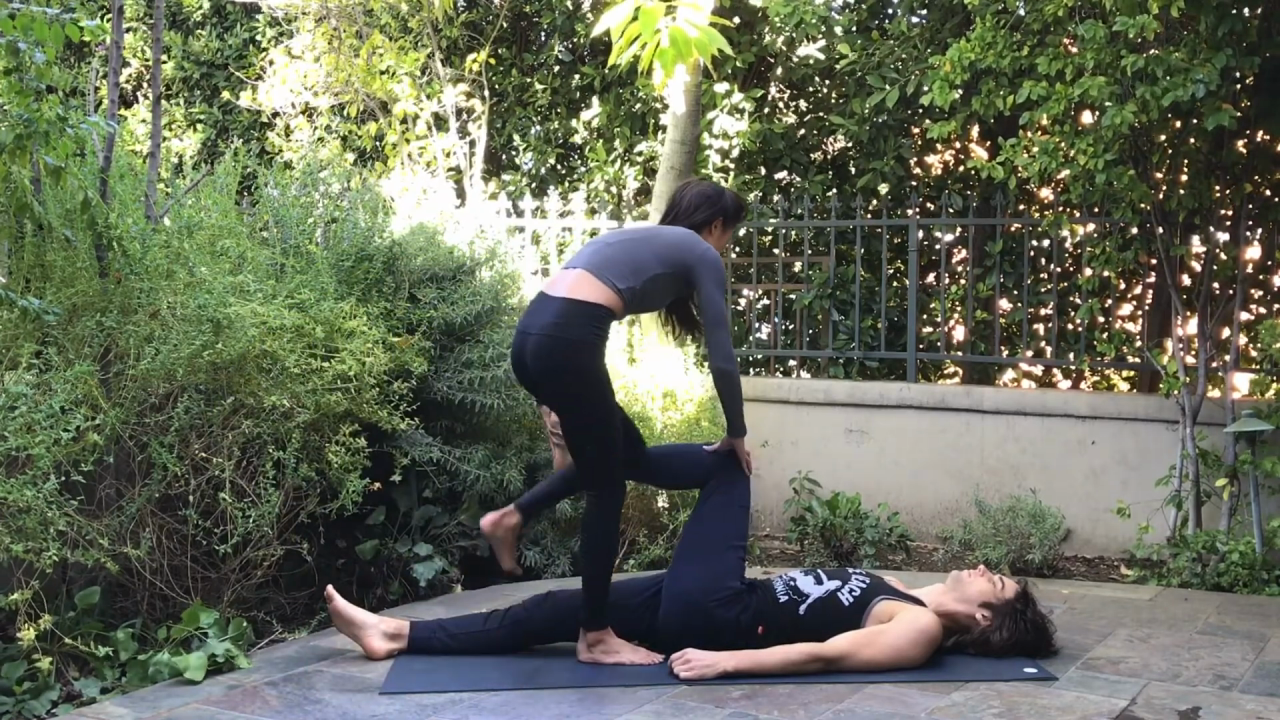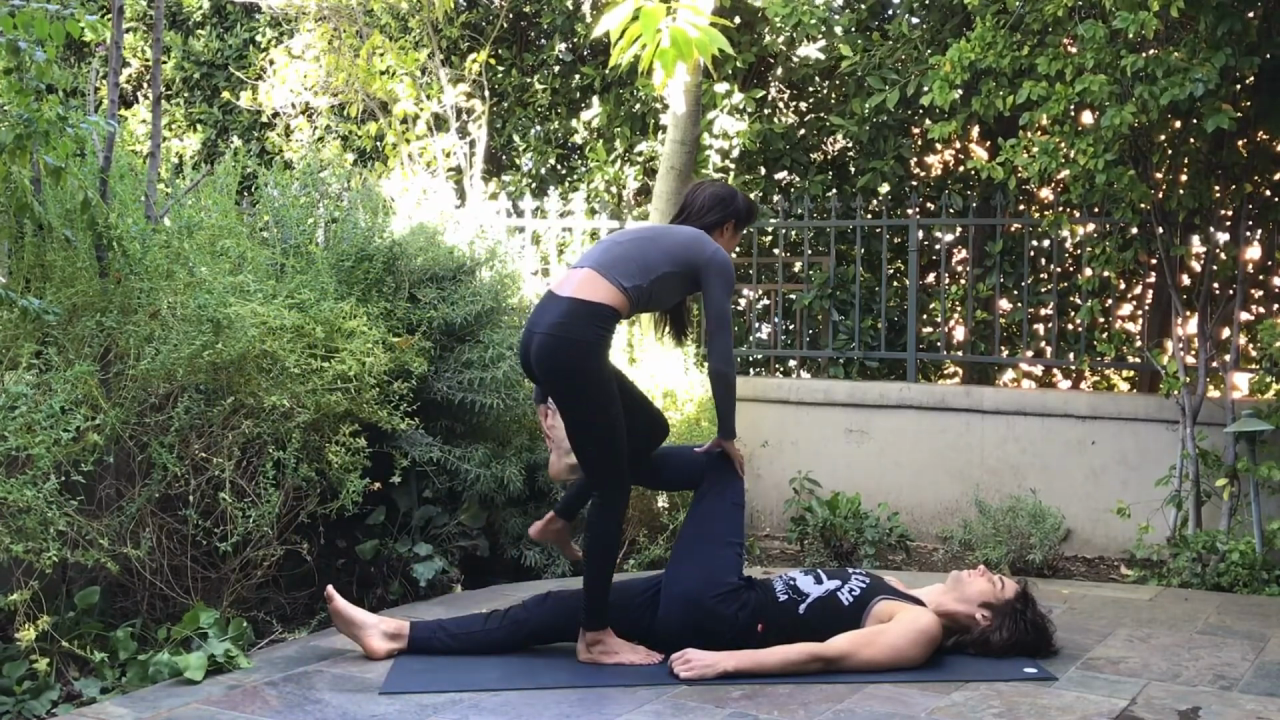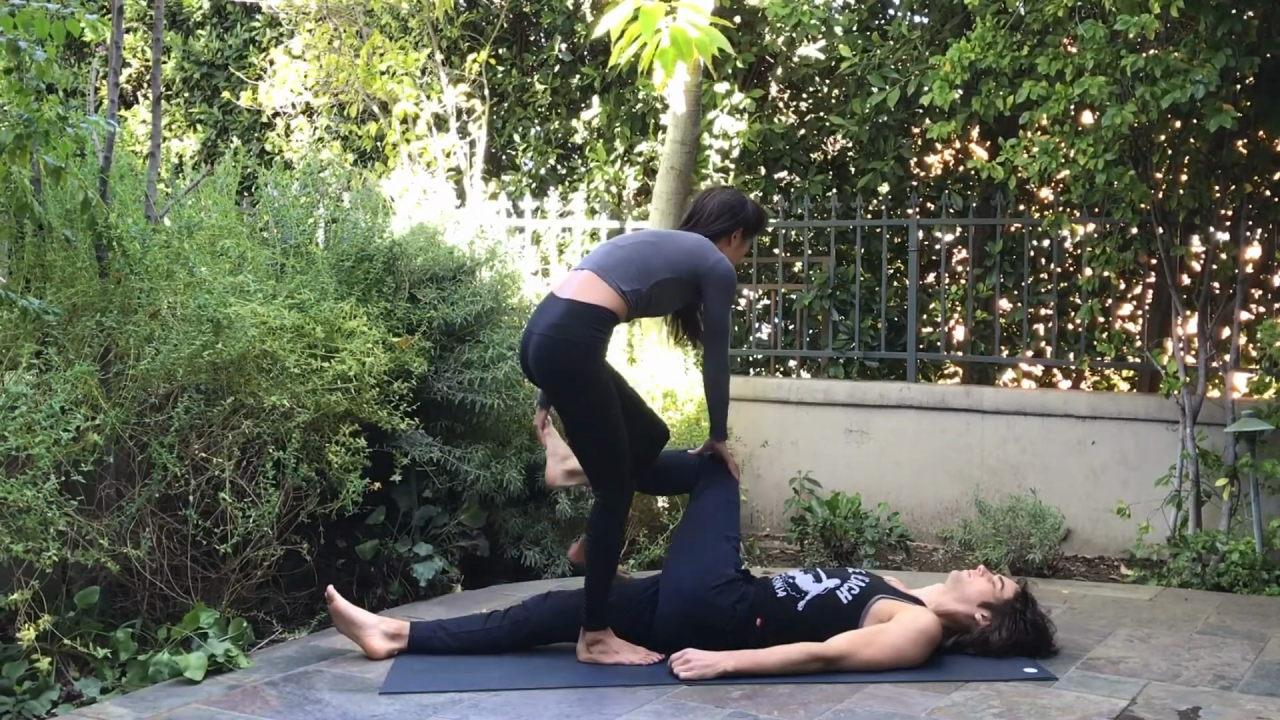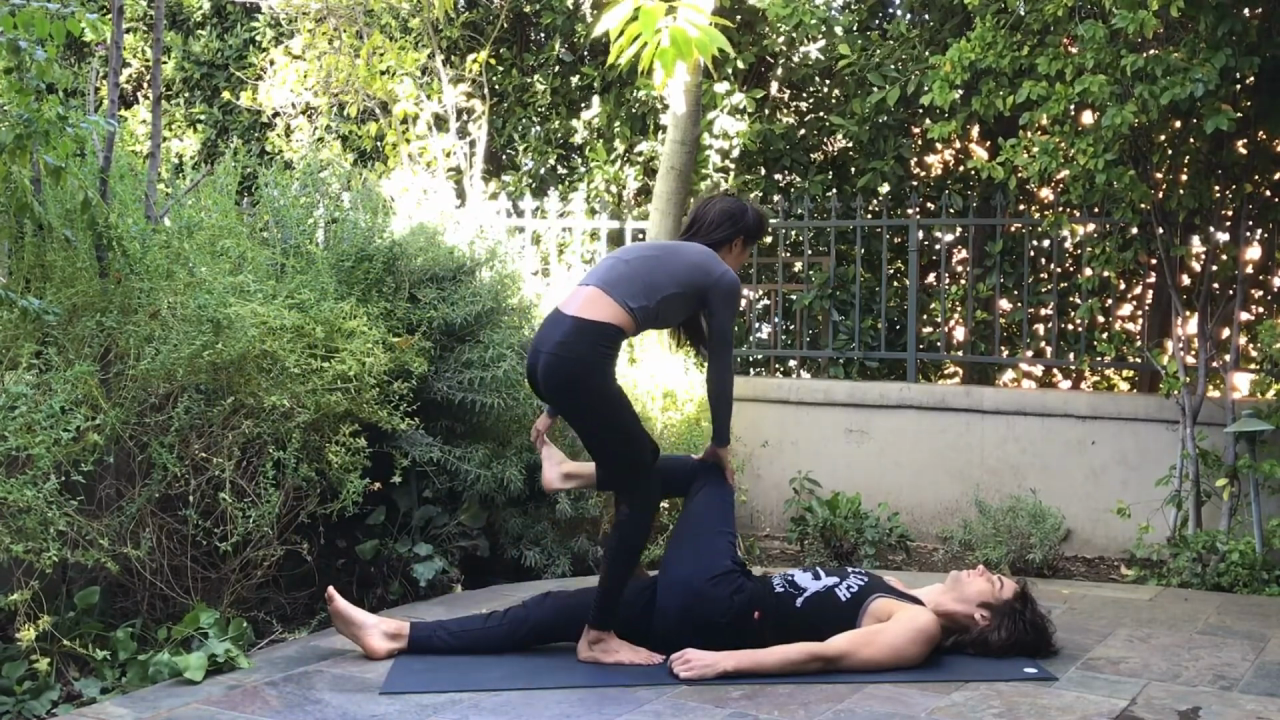
dt=0.3s
person 1, frame 1
left shoulder: (919, 630)
right shoulder: (899, 594)
left elbow: (826, 654)
left wrist: (725, 663)
left hip: (714, 618)
right hip: (706, 607)
left knee: (726, 466)
right knee: (559, 610)
right ankle: (397, 633)
person 1, frame 2
left shoulder: (920, 629)
right shoulder: (901, 594)
left elbow: (826, 653)
left wrist: (725, 663)
left hip: (715, 615)
right hip: (706, 606)
left knee: (719, 466)
right knee: (559, 609)
right ankle: (399, 633)
person 1, frame 3
left shoulder: (918, 629)
right shoulder: (898, 593)
left elbow: (825, 654)
left wrist: (724, 662)
left hip: (717, 613)
right hip: (709, 607)
left knee: (714, 467)
right knee: (559, 609)
left ankle: (586, 468)
right ankle: (397, 633)
person 1, frame 4
left shoulder: (918, 628)
right shoulder: (900, 594)
left elbow: (825, 652)
left wrist: (724, 662)
left hip: (714, 606)
right hip: (706, 604)
left knee: (710, 471)
right knee: (560, 611)
left ankle: (581, 474)
right ankle: (397, 634)
person 2, frame 1
left shoulder: (637, 238)
right shoulder: (703, 255)
right elbow: (721, 359)
left wrist: (553, 406)
right wrist: (736, 435)
left hip: (530, 335)
right hip: (565, 344)
left knee: (626, 454)
right knee: (607, 489)
left ankle: (514, 517)
right ankle: (594, 636)
person 2, frame 2
left shoulder: (648, 238)
right shoulder: (712, 256)
right elbow: (720, 359)
left wrist: (548, 399)
right wrist: (726, 436)
left hip: (541, 332)
right hip: (572, 342)
left knee: (647, 430)
right knee: (611, 488)
left ankle: (557, 520)
right ankle: (595, 636)
person 2, frame 3
left shoulder: (656, 243)
right shoulder: (715, 266)
right elbow: (715, 362)
left wrist: (549, 399)
right wrist: (718, 438)
left hip: (542, 333)
right hip: (569, 344)
left knee: (649, 437)
right knee: (614, 485)
left ankle: (594, 545)
right ankle: (595, 636)
person 2, frame 4
left shoulder: (656, 253)
right shoulder: (720, 277)
right elbow: (720, 370)
left wrist: (553, 407)
right wrist: (719, 444)
left hip: (548, 348)
right hip: (578, 360)
left knee: (639, 458)
right knee: (641, 492)
left ankle: (625, 571)
right ankle: (598, 635)
